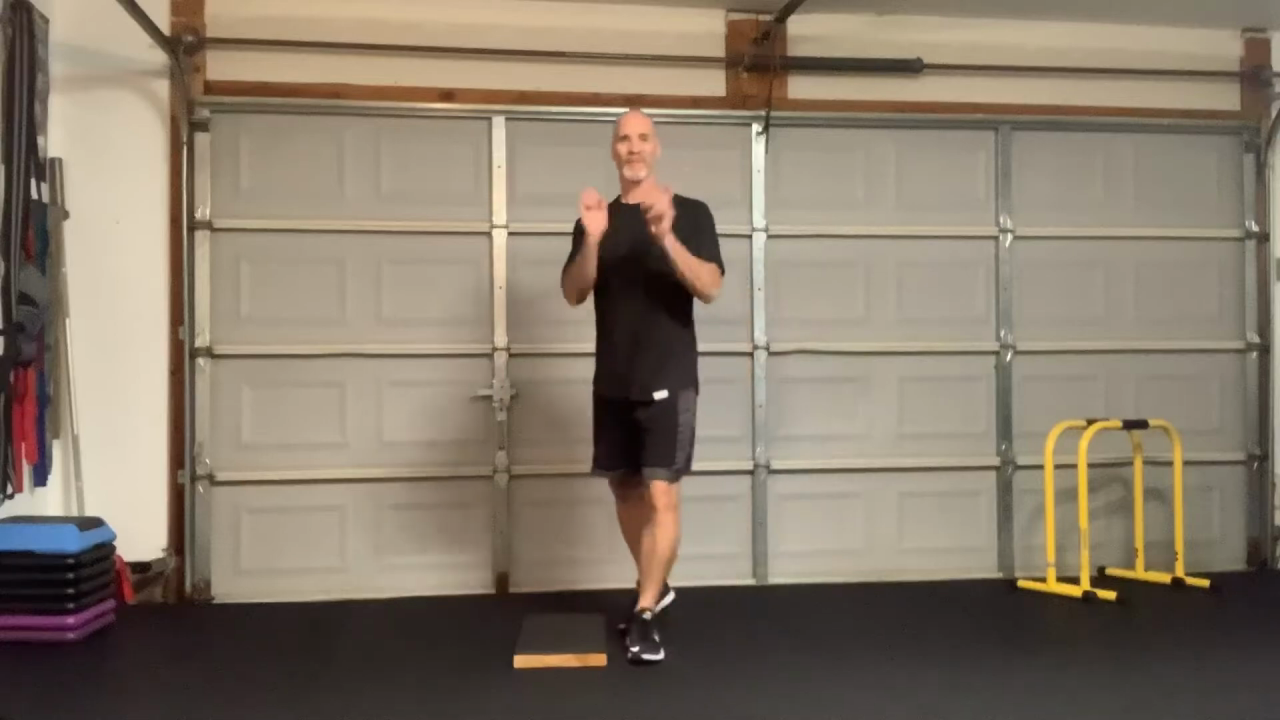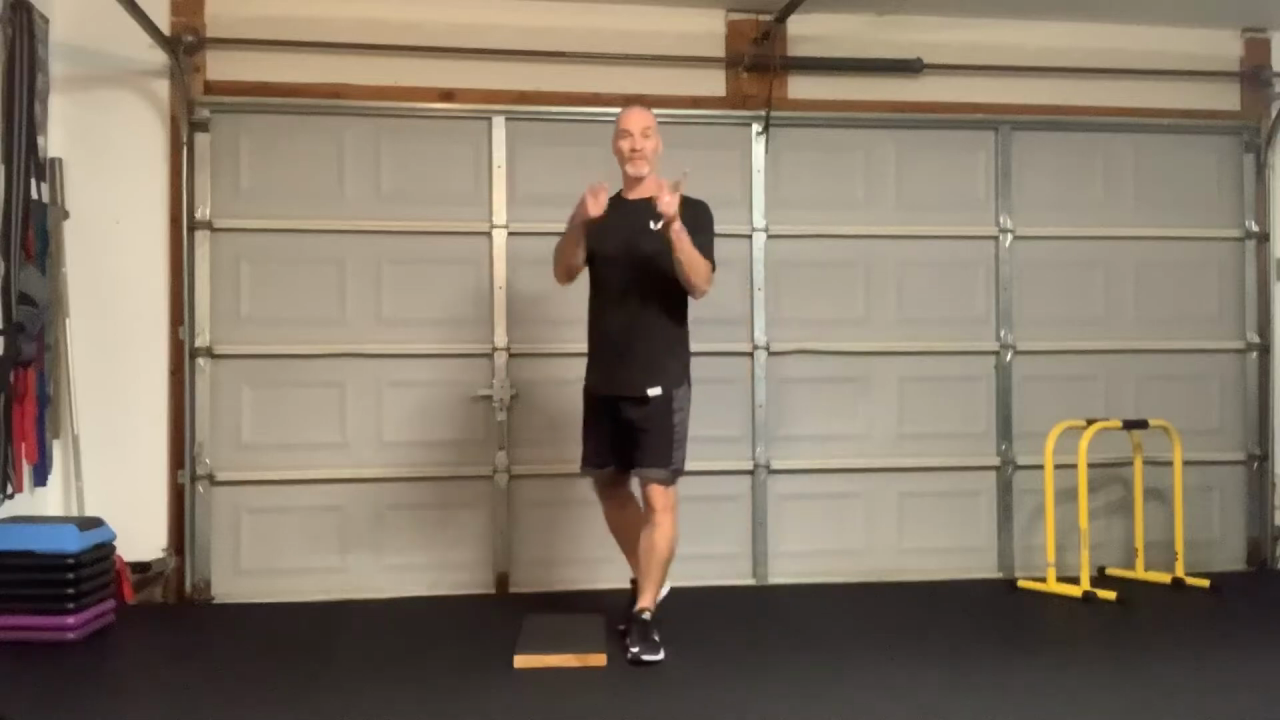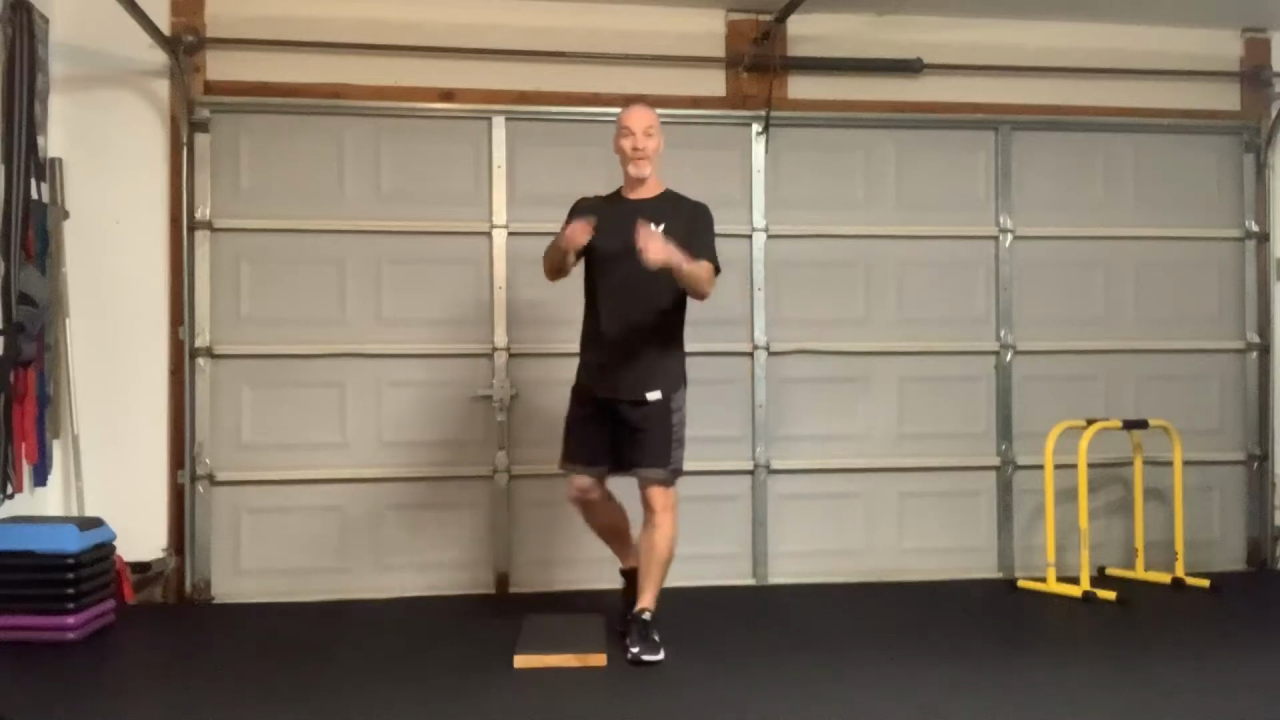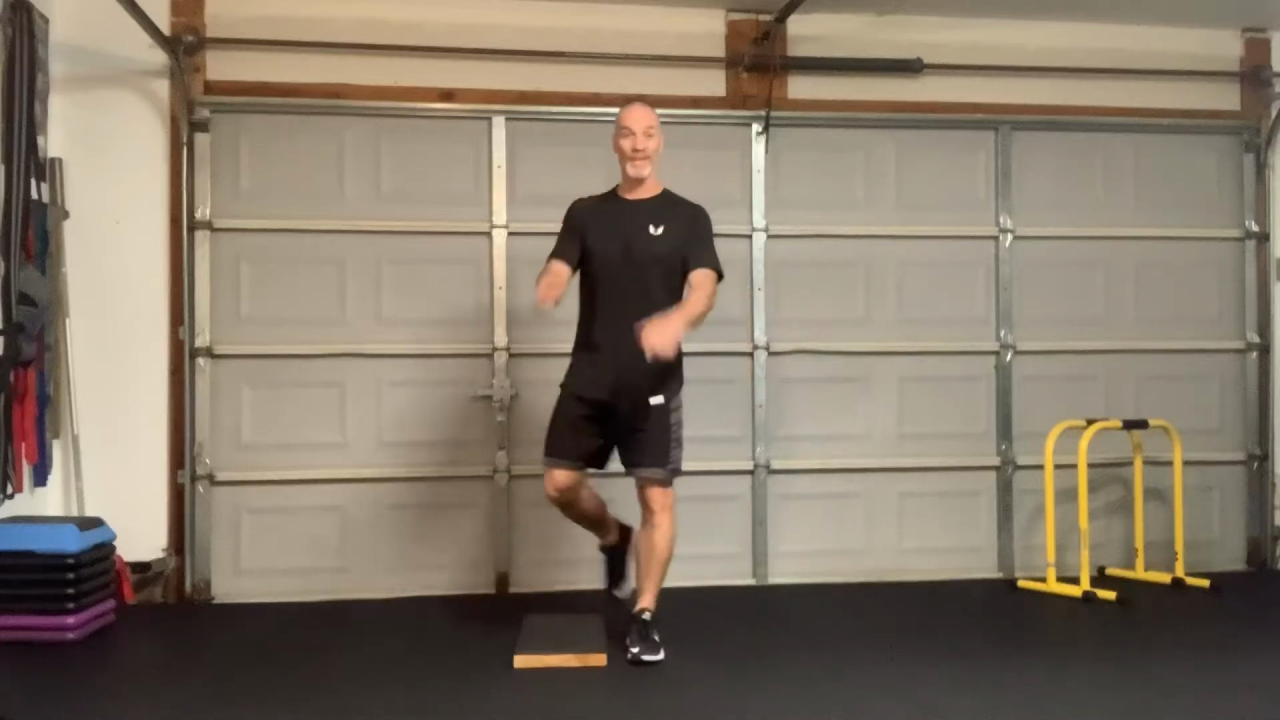
dt=0.1s
person 1, frame 1
left shoulder: (691, 213)
right shoulder: (600, 218)
left elbow: (708, 288)
right elbow: (573, 293)
left wrist: (665, 233)
right wrist: (588, 239)
left hip: (668, 379)
right hip: (612, 380)
left knee: (661, 494)
right knee: (625, 488)
left ankle: (644, 615)
right ankle: (655, 588)
person 1, frame 2
left shoulder: (691, 212)
right shoulder: (597, 212)
left elbow: (699, 283)
right elbow: (564, 272)
left wrist: (673, 223)
right wrist: (580, 222)
left hip: (661, 377)
right hip: (604, 379)
left knee: (657, 496)
right knee: (610, 486)
left ankle: (643, 616)
right ankle: (647, 582)
person 1, frame 3
left shoulder: (689, 214)
right shoulder: (590, 211)
left elbow: (702, 280)
right elbow: (553, 269)
left wrist: (669, 257)
right wrist: (564, 246)
left hip: (655, 380)
right hip: (595, 379)
left knee: (658, 497)
right knee: (582, 488)
left ankle: (644, 617)
right ankle: (632, 567)
person 1, frame 4
left shoulder: (688, 217)
right shoulder: (586, 212)
left elbow: (704, 289)
right elbow: (557, 270)
left wrist: (675, 322)
right wrist: (546, 288)
left hip: (653, 383)
right hip: (588, 378)
left knee: (656, 497)
right knee: (559, 484)
left ankle: (644, 617)
right ankle: (614, 540)
